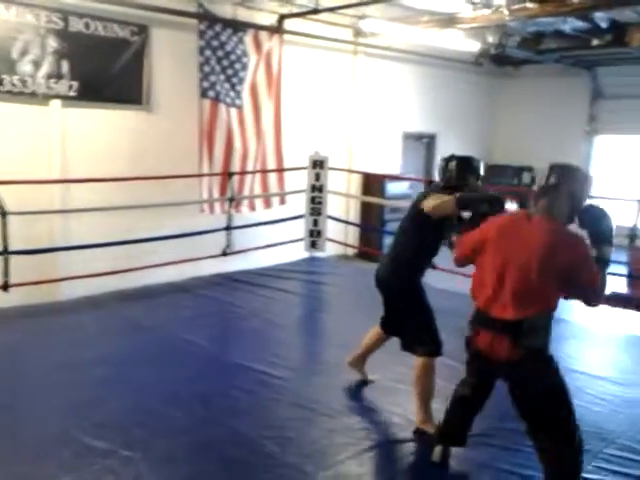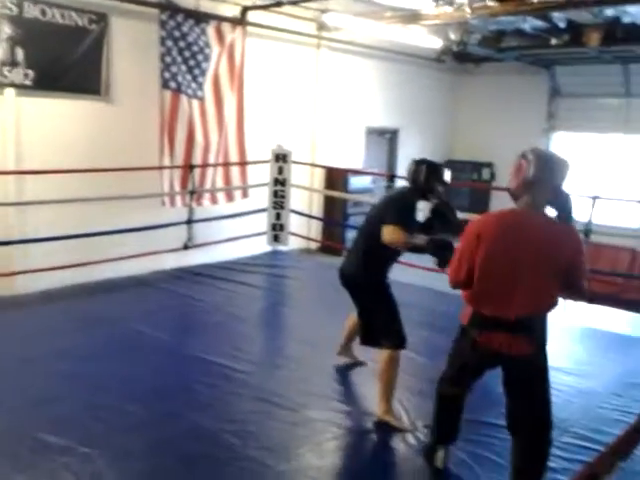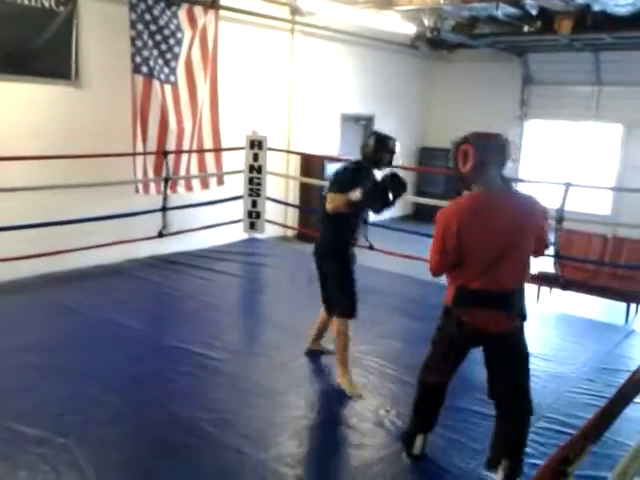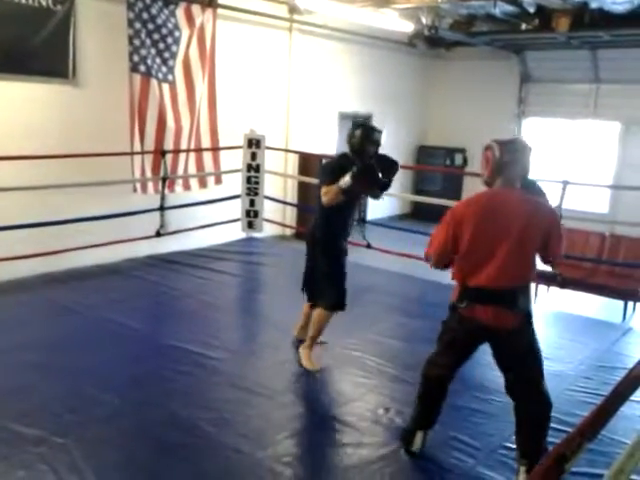
dt=0.3s
person 1, frame 1
left shoulder: (498, 224)
right shoulder: (570, 245)
left elbow: (460, 255)
right elbow: (593, 296)
right wrist: (602, 249)
left hip: (483, 334)
right hip: (526, 345)
left knee: (470, 391)
right knee: (561, 440)
left ankle: (441, 446)
person 1, frame 2
left shoulder: (483, 226)
right shoulder: (566, 238)
left elbow: (457, 279)
right elbow: (575, 288)
left hip: (479, 331)
right hip: (526, 340)
left knee: (450, 389)
right knee: (532, 429)
left ankle: (439, 451)
person 1, frame 3
left shoulder: (455, 212)
right shoulder: (531, 208)
left elbow: (438, 266)
right elbow: (537, 248)
left hip: (463, 310)
right hip: (508, 314)
left knee: (434, 375)
right knee: (513, 397)
left ankle: (417, 437)
person 1, frame 4
left shoulder: (465, 209)
right shoulder: (542, 212)
left elbow: (437, 258)
right elbow: (552, 257)
left wrist: (462, 256)
left hip: (469, 306)
right hip: (513, 312)
left knee: (438, 371)
right knee: (531, 394)
left ankle: (417, 434)
person 2, frame 1
left shoulder: (440, 195)
right shoulder: (439, 195)
right elbow: (431, 206)
right wrist: (477, 199)
left hip: (391, 272)
right hip: (402, 279)
left knee: (391, 324)
right knee: (427, 347)
left ankle: (358, 358)
right ankle: (424, 419)
person 2, frame 2
left shoulder: (405, 198)
right shoulder: (403, 201)
left elbow: (410, 232)
right elbow: (391, 237)
left wrist: (436, 220)
right wrist: (430, 244)
left hip: (354, 268)
right hip: (366, 274)
left knee: (366, 309)
right knee: (392, 341)
left ankle: (345, 347)
right ankle: (385, 410)
person 2, frame 3
left shoulder: (368, 175)
right shoulder: (347, 173)
left elbow: (375, 207)
right elbow: (331, 205)
left wrist: (389, 194)
right wrist: (362, 193)
left hip: (343, 246)
right hip: (331, 248)
left knee: (333, 303)
right knee: (344, 309)
left ankle: (314, 342)
right ankle: (343, 373)
person 2, frame 4
left shoulder: (361, 165)
right shoulder: (335, 165)
left elbow: (375, 193)
right elbow: (327, 198)
left wrist: (384, 177)
right wrist: (351, 178)
left hip: (337, 238)
right hip: (324, 239)
left knee: (320, 291)
right knee: (332, 299)
left ankle: (302, 332)
right ankle: (307, 347)
